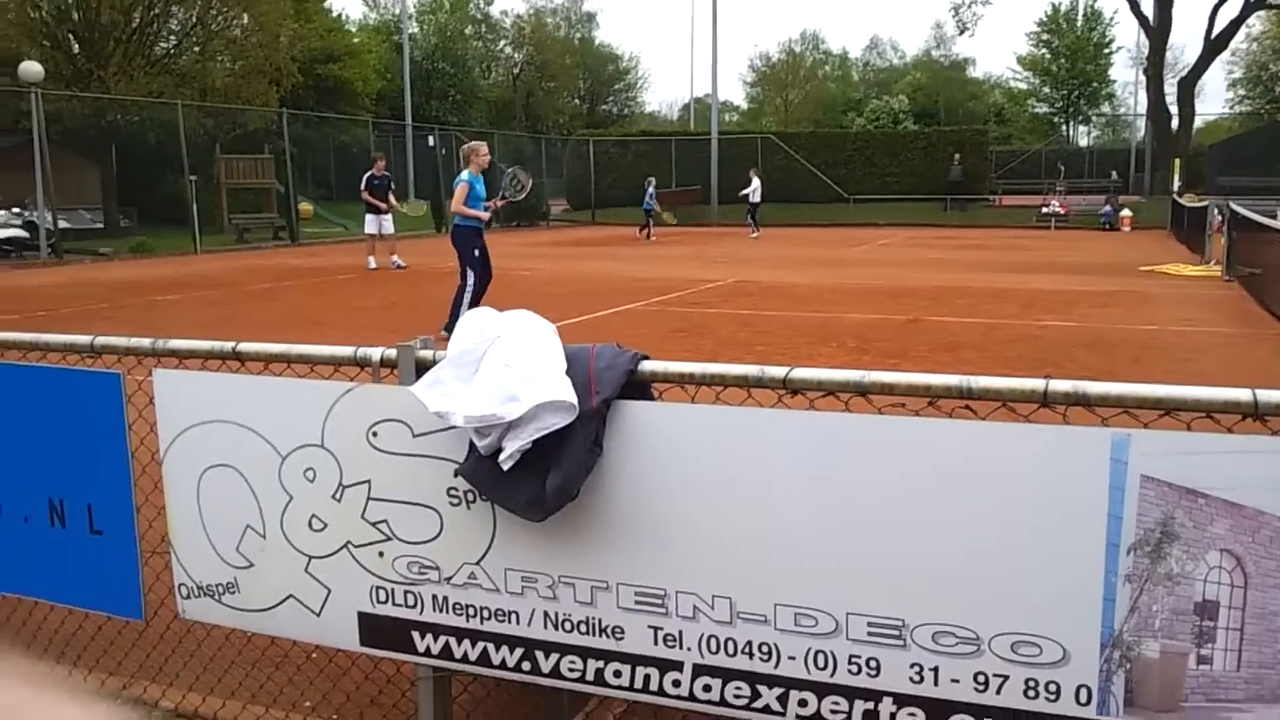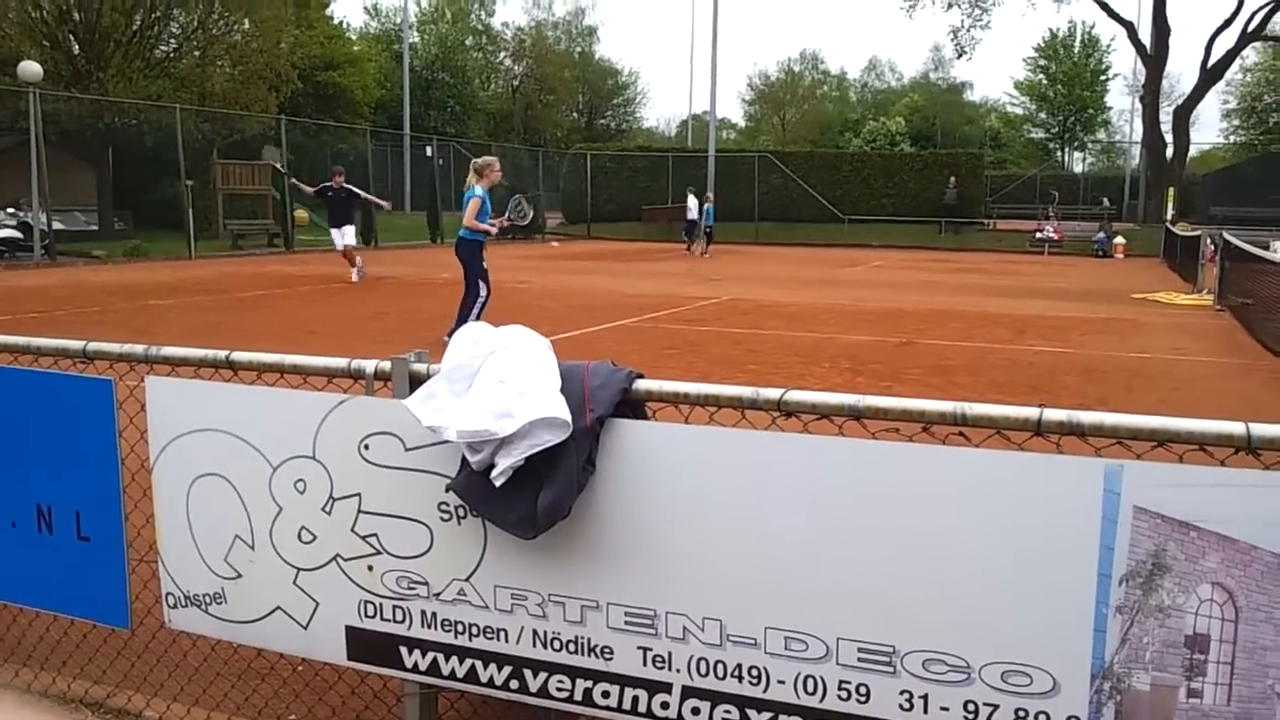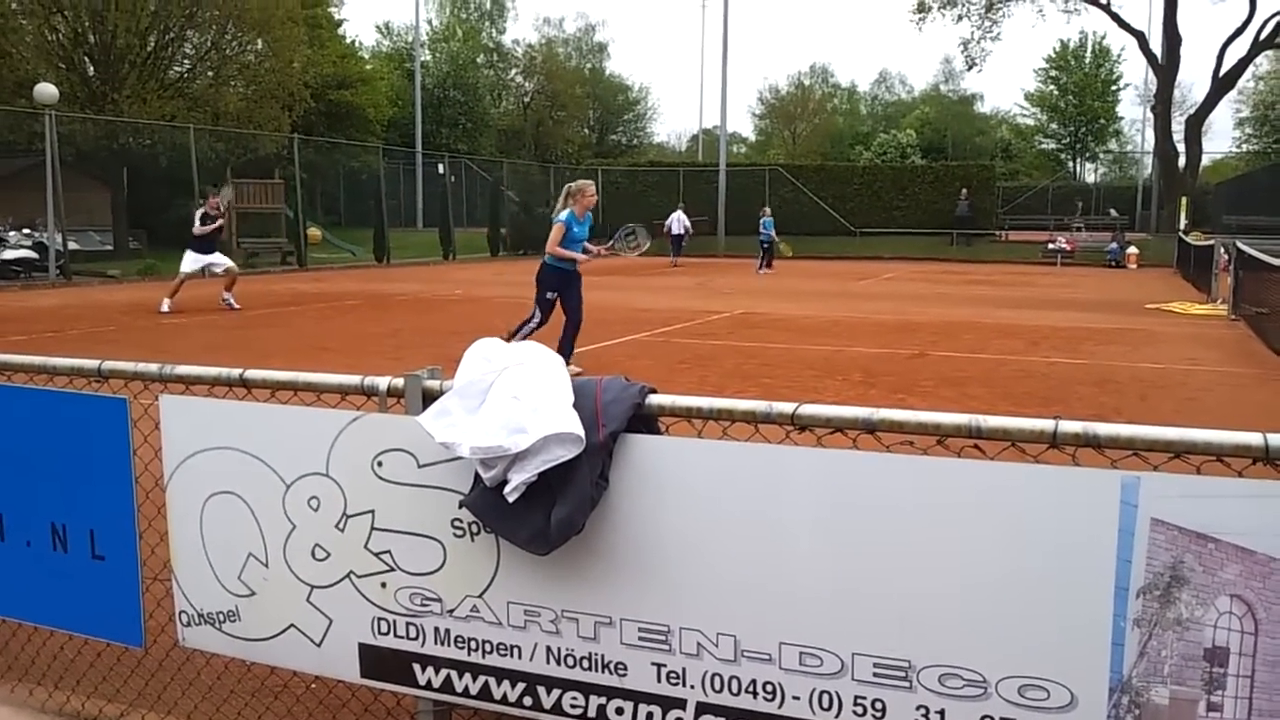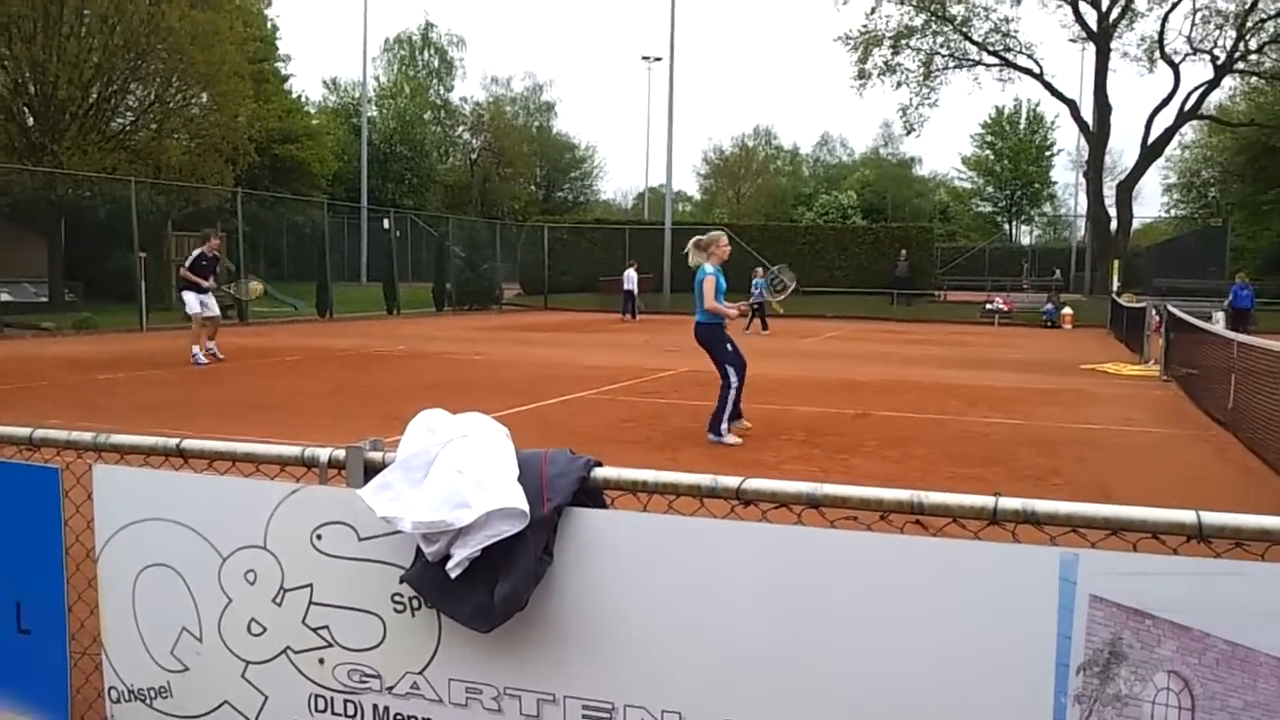
dt=1s
person 1, frame 1
left shoulder: (479, 178)
right shoulder: (466, 178)
right elbow: (455, 208)
left wrist: (490, 205)
right wrist: (480, 214)
left hip: (475, 232)
right hip: (464, 233)
left knee: (485, 276)
right knee: (470, 280)
right ankle: (453, 328)
person 1, frame 2
left shoulder: (482, 192)
right shoulder: (478, 193)
right elbow: (467, 222)
left wrist: (493, 222)
right wrist: (489, 228)
left hip: (471, 246)
right hip: (469, 246)
left knee: (473, 291)
right knee: (482, 291)
left ankle: (458, 333)
person 1, frame 3
left shoulder: (587, 218)
right shoulder: (564, 218)
right elbow: (550, 247)
left wrist: (593, 249)
right wrist: (575, 255)
left hip: (570, 274)
right hip: (551, 273)
left knee: (575, 318)
right knee: (540, 318)
left ankle: (563, 362)
right ankle: (509, 345)
person 1, frame 4
left shoulder: (714, 270)
right shoulder: (709, 272)
right elbow: (709, 304)
left wrist: (732, 307)
right wrist: (729, 312)
left hip: (713, 328)
right hip: (709, 330)
left knee: (739, 367)
right knee: (731, 378)
left ankle: (733, 418)
right ankle: (719, 431)
